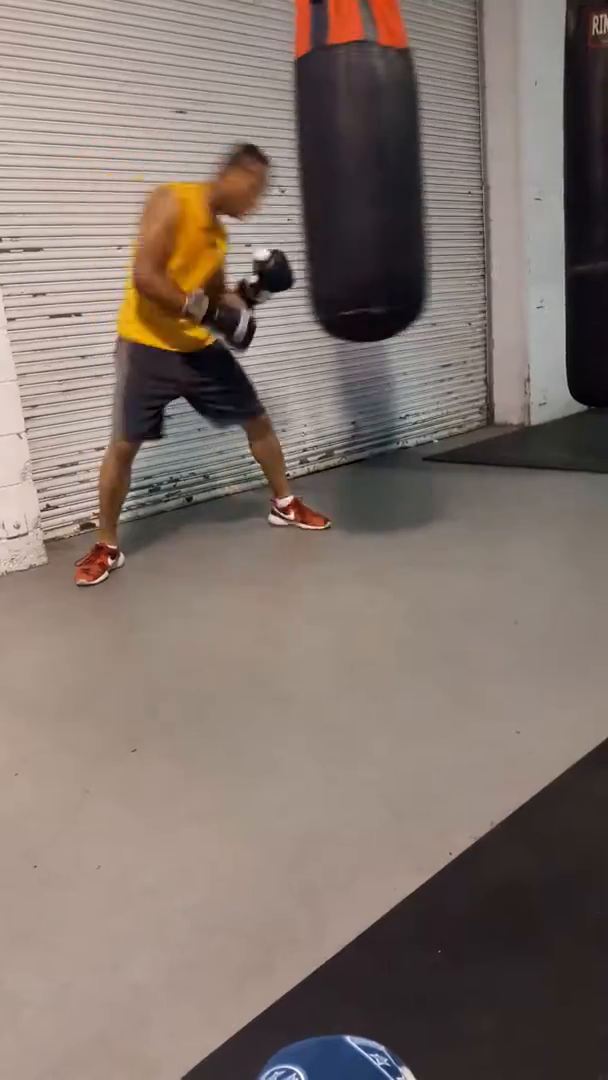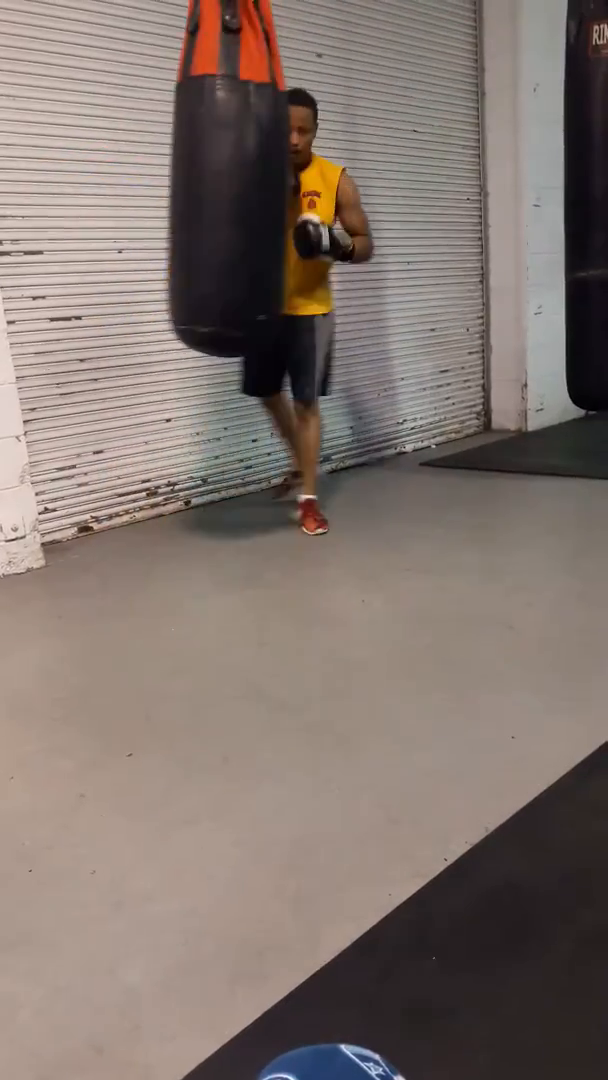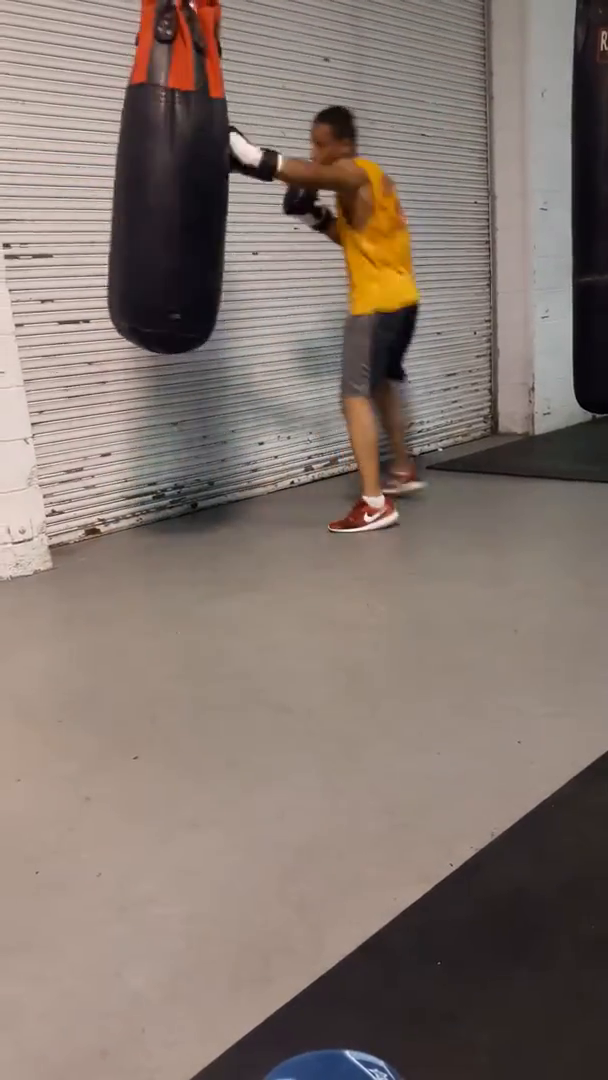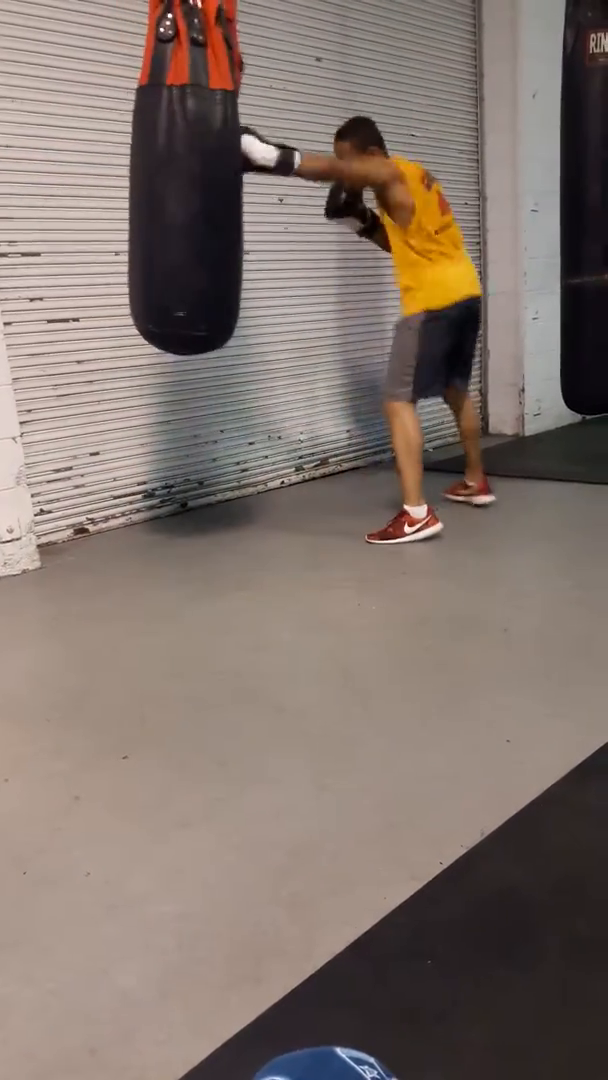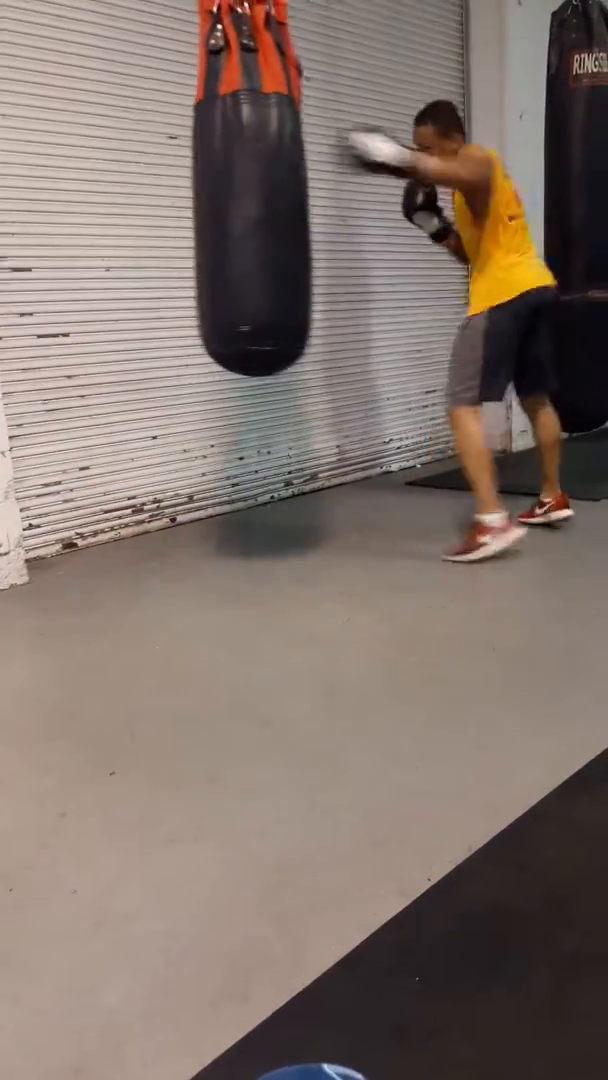
dt=0.5s
person 1, frame 1
left shoulder: (216, 233)
right shoulder: (171, 203)
right elbow: (145, 276)
left wrist: (255, 288)
right wrist: (209, 311)
left hip: (199, 342)
right hip: (146, 342)
left knee: (256, 421)
right knee: (124, 445)
left ankle: (284, 504)
right ankle: (105, 546)
person 1, frame 2
left shoulder: (338, 180)
left elbow: (364, 244)
left wrist: (333, 243)
left hip: (311, 309)
left knee: (306, 403)
right knee: (268, 395)
left ankle: (308, 499)
right ankle: (301, 468)
person 1, frame 3
left shoulder: (353, 173)
right shoulder: (365, 178)
left elbow: (304, 174)
left wrist: (254, 157)
right wrist: (318, 218)
left hip: (379, 303)
right hip: (399, 300)
left knee: (356, 397)
right knee: (384, 385)
left ankle: (374, 504)
right ankle: (401, 472)
person 1, frame 4
left shoulder: (389, 173)
right shoulder: (414, 175)
left elbow: (330, 171)
left wrist: (272, 155)
right wrist: (364, 223)
left hip: (434, 304)
right hip: (463, 296)
left knee: (399, 401)
right knee: (456, 390)
left ankle: (416, 513)
right ankle: (476, 481)
person 1, frame 5
left shoulder: (477, 162)
right shoulder: (479, 171)
left elbow: (459, 174)
right elbow: (471, 253)
left wrist: (399, 157)
right wrist: (436, 225)
left hip: (504, 298)
right hip: (536, 290)
left knee: (463, 408)
right knee: (536, 398)
left ankle: (492, 523)
right ankle: (554, 497)
